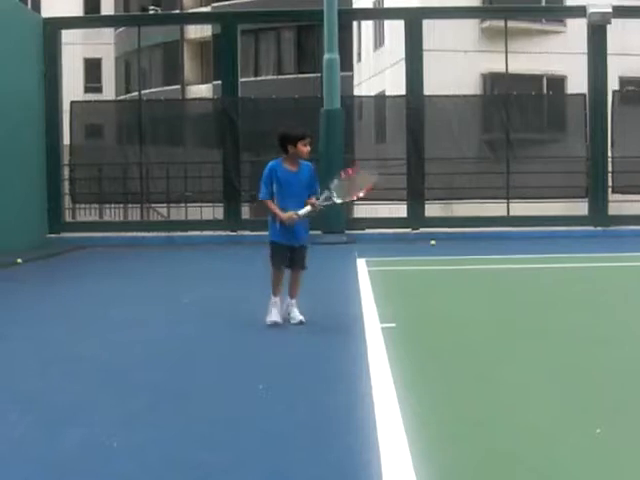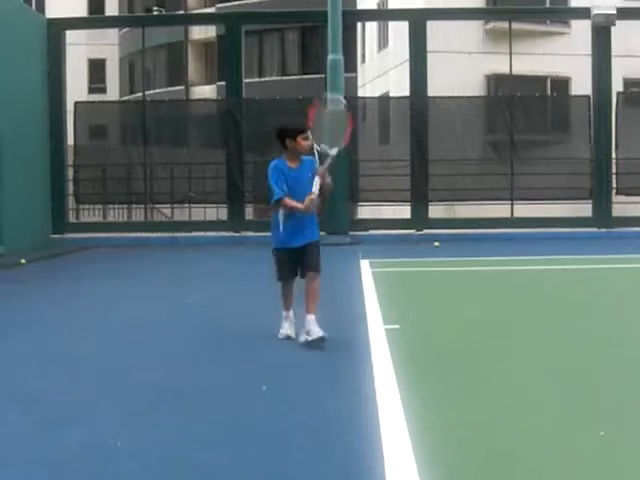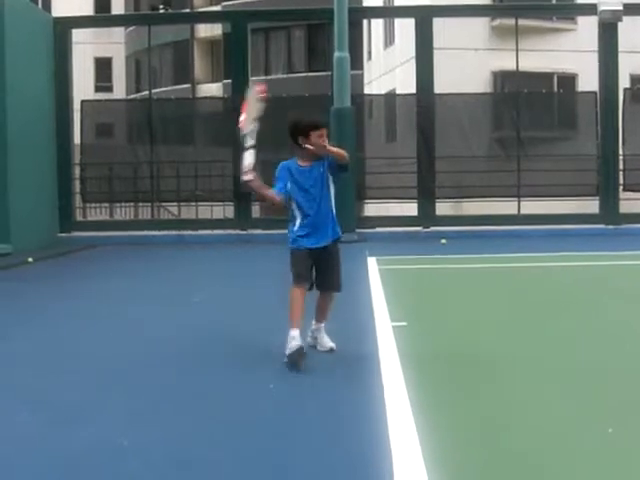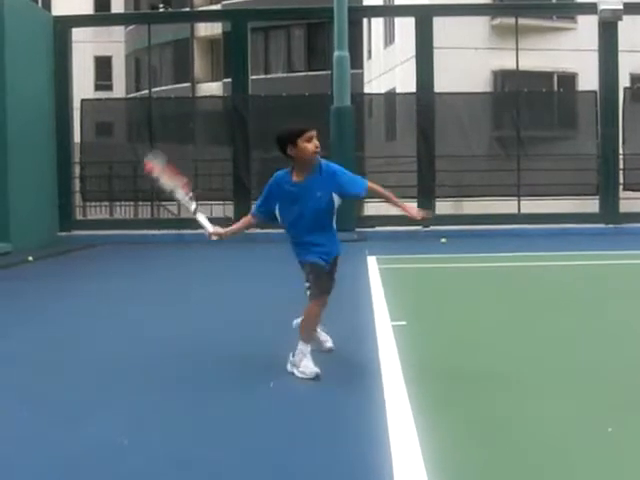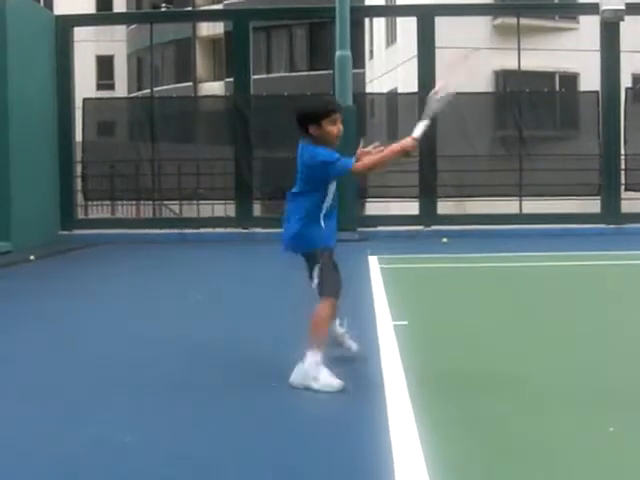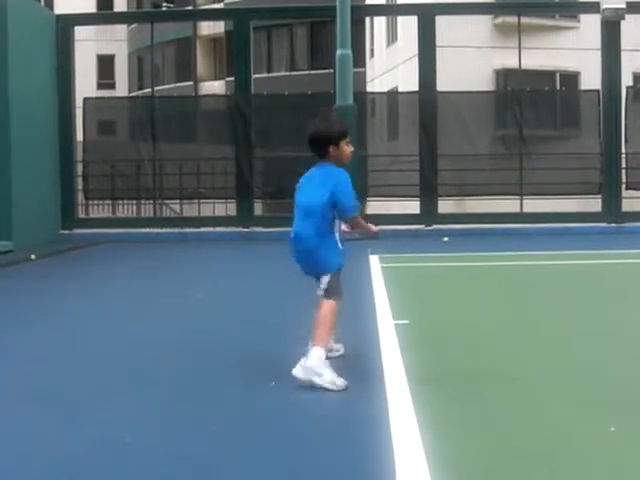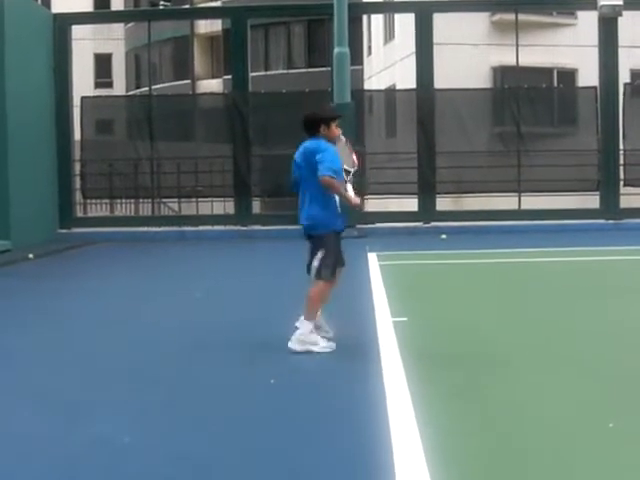
dt=0.4s
person 1, frame 1
left shoulder: (309, 169)
right shoulder: (273, 168)
left elbow: (312, 194)
right elbow: (265, 198)
left wrist: (313, 202)
right wrist: (281, 215)
left hip: (300, 228)
right hip: (279, 229)
left knee: (297, 268)
right knee: (279, 268)
left ankle: (291, 306)
right ankle: (275, 304)
person 1, frame 2
left shoulder: (311, 163)
right shoulder: (276, 167)
left elbow: (326, 191)
right elbow: (280, 199)
left wrist: (324, 179)
right wrist: (301, 207)
left hip: (309, 231)
right hip: (285, 233)
left knee: (313, 273)
right knee: (287, 278)
left ankle: (311, 325)
right ankle: (287, 318)
person 1, frame 3
left shoulder: (326, 162)
right shoulder: (287, 168)
left elbow: (345, 159)
right elbow: (279, 199)
left wrist: (326, 150)
right wrist: (257, 186)
left hip: (328, 236)
right hip: (302, 237)
left knee: (329, 288)
right knee: (300, 283)
left ankle: (318, 331)
right ankle: (294, 338)
person 1, frame 4
left shoulder: (329, 171)
right shoulder: (279, 182)
left elbow: (366, 186)
right elbow: (259, 214)
left wrist: (403, 206)
right wrist: (229, 230)
left hip: (329, 246)
right hip: (308, 250)
left knee: (321, 296)
right knee: (319, 295)
left ankle: (308, 325)
right ankle: (301, 354)
person 1, frame 5
left shoulder: (312, 149)
right shoulder: (318, 158)
left elbow: (347, 166)
right elbow: (359, 169)
left wrist: (357, 155)
right wrist: (398, 148)
left hip: (315, 229)
right hip: (311, 233)
left knee: (333, 286)
right knee: (329, 294)
left ankle: (331, 329)
right ankle: (311, 365)
person 1, frame 6
left shoulder: (308, 177)
right shoulder: (339, 177)
right elbow: (350, 216)
left wrist: (337, 223)
right wrist: (368, 228)
left hip: (306, 242)
right hip: (321, 246)
left knee: (330, 291)
right knee: (331, 297)
left ankle: (322, 342)
right ankle: (313, 362)
person 1, frame 7
left shoulder: (304, 149)
right shoulder: (326, 149)
left elbow: (299, 180)
right elbow: (326, 178)
right wrist: (349, 197)
left hip: (314, 218)
right hip: (325, 220)
left knee: (333, 270)
right knee: (324, 276)
left ankle: (313, 318)
right ankle: (305, 333)
